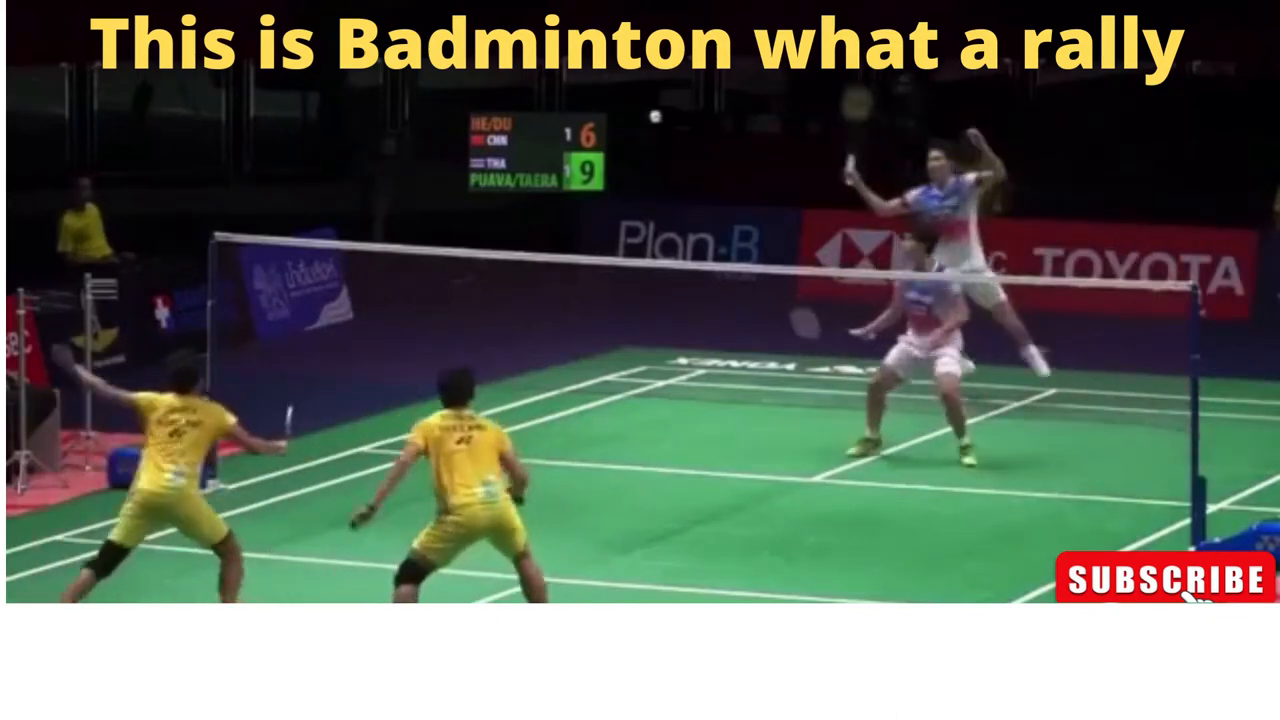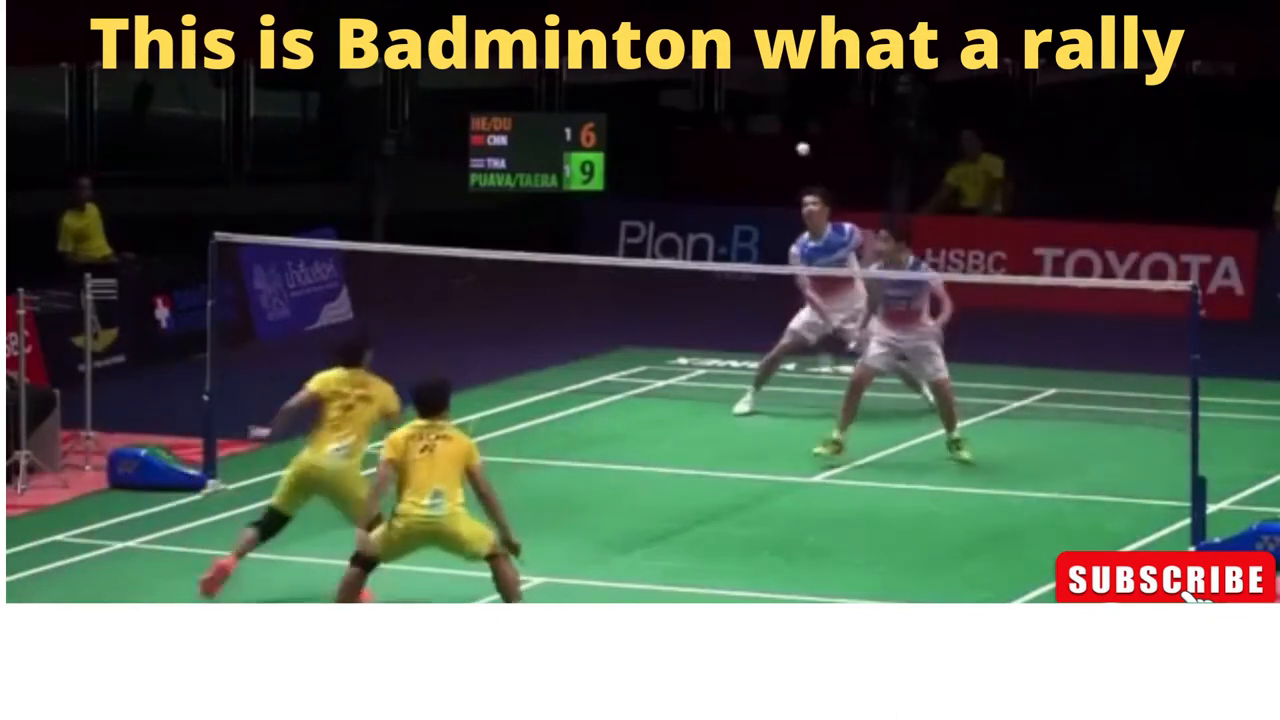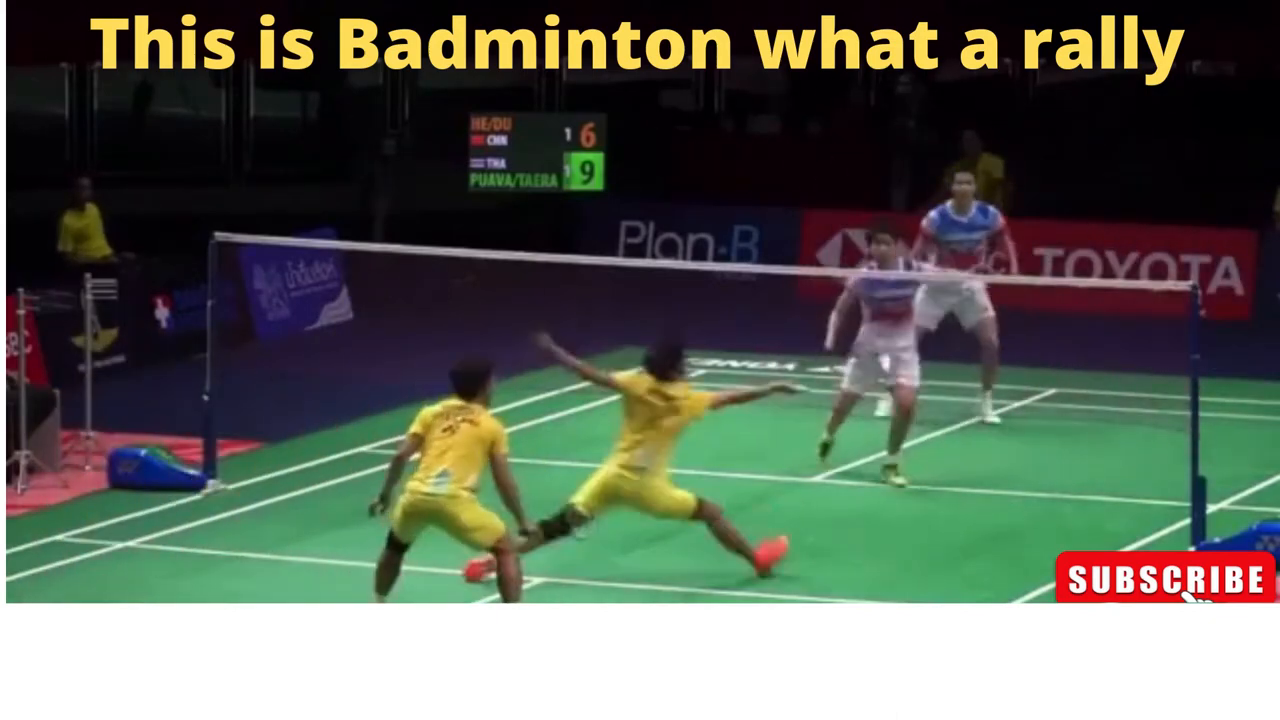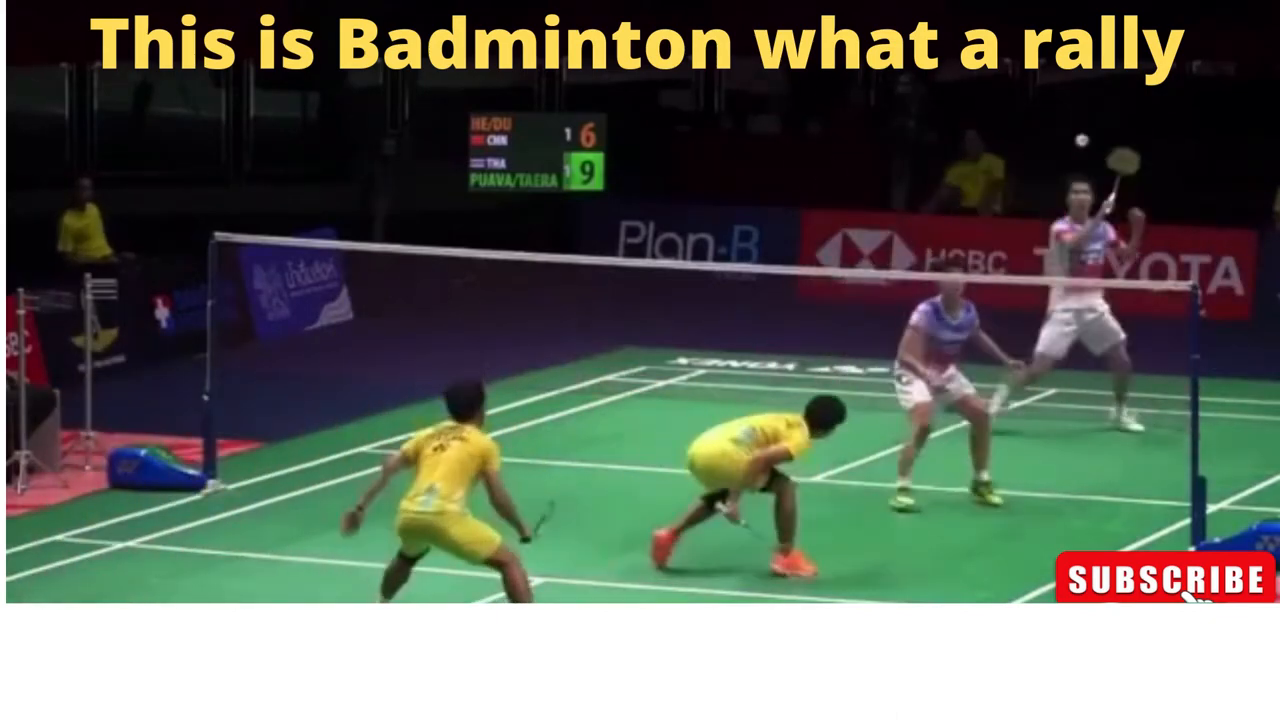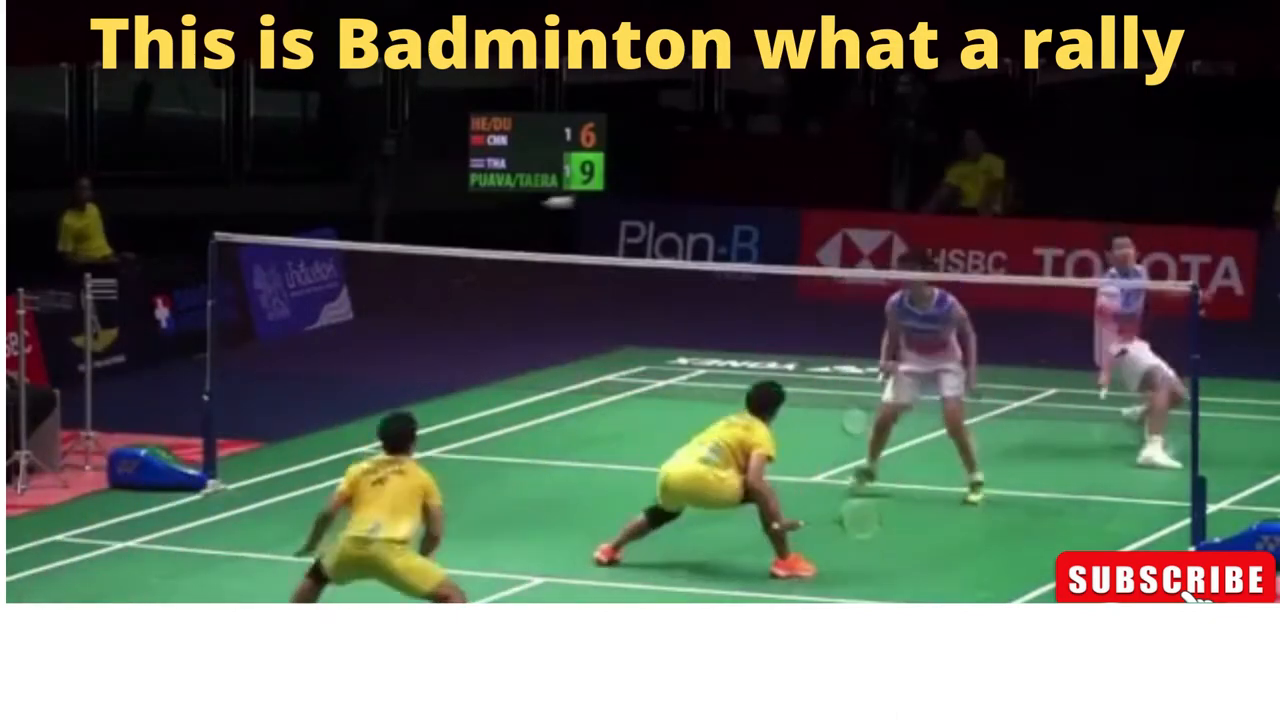
dt=0.5s
person 1, frame 1
left shoulder: (153, 403)
right shoulder: (213, 413)
left elbow: (108, 392)
right elbow: (252, 445)
left wrist: (74, 368)
right wrist: (275, 447)
left hip: (145, 493)
right hip: (181, 495)
left knee: (106, 559)
right knee: (230, 552)
person 1, frame 2
left shoulder: (325, 379)
right shoulder: (383, 390)
left elbow: (291, 407)
left wrist: (270, 431)
left hip: (310, 462)
right hip: (343, 468)
left knee: (269, 523)
right knee: (373, 524)
left ankle: (230, 561)
person 1, frame 3
left shoulder: (637, 383)
right shoulder: (690, 399)
left elbow: (590, 372)
right elbow: (732, 397)
left wrist: (553, 348)
right wrist: (773, 387)
left hip: (613, 475)
right hip: (645, 485)
left knee: (557, 525)
right knee: (710, 511)
left ankle: (495, 559)
right ankle: (757, 558)
person 1, frame 4
left shoulder: (788, 420)
right shoulder: (798, 439)
right elbow: (757, 460)
right wrist: (734, 501)
left hip: (701, 448)
right hip: (721, 456)
left knee: (721, 495)
right knee: (785, 489)
left ankle: (669, 534)
right ankle: (787, 559)
person 1, frame 5
left shoulder: (730, 421)
right shoulder: (761, 436)
right elbow: (753, 482)
right wrist: (777, 519)
left hip: (670, 472)
right hip: (696, 478)
left knee: (664, 512)
right knee: (764, 493)
left ankle: (611, 549)
right ankle: (785, 561)
person 2, frame 1
left shoulder: (944, 277)
left elbow: (963, 313)
right elbow: (894, 312)
left wrist: (940, 334)
right wrist: (868, 329)
left hip: (944, 344)
right hip: (913, 341)
left knee: (949, 391)
right knee: (876, 386)
left ankle: (965, 445)
right ankle: (872, 438)
person 2, frame 2
left shoulder: (922, 271)
right shoulder: (876, 272)
left elbow: (946, 304)
left wrist: (938, 323)
left hip: (920, 337)
right hip: (887, 336)
left knee: (943, 389)
right knee: (856, 382)
left ankle: (954, 441)
right ankle: (837, 440)
person 2, frame 3
left shoulder: (914, 270)
right shoulder: (861, 278)
right elbow: (839, 311)
right wrist: (831, 337)
left hip: (903, 348)
right hip: (868, 348)
left knee: (906, 405)
right knee: (845, 402)
left ankle: (891, 463)
right ankle: (827, 439)
person 2, frame 4
left shoulder: (968, 310)
right shoulder: (926, 313)
left elbow: (980, 337)
right elbow: (904, 354)
left wrist: (1006, 359)
right wrist: (928, 376)
left hip: (945, 373)
right hip: (916, 375)
left knee: (981, 414)
right knee: (922, 424)
left ankle: (981, 481)
right ankle: (903, 488)
person 2, frame 5
left shoulder: (948, 304)
right shoulder: (895, 304)
left elbow: (968, 335)
left wrist: (971, 370)
right wrist: (885, 360)
left hip: (946, 365)
right hip: (909, 365)
left knee: (954, 420)
right knee: (884, 418)
left ankle: (976, 480)
right ankle: (869, 469)
person 3, frame 1
left shoulder: (966, 184)
right shoulder: (921, 195)
left elbow: (999, 174)
right elbow: (884, 209)
left wrist: (982, 146)
right wrist: (859, 183)
left hip: (971, 264)
right hip: (941, 268)
left knee: (1004, 313)
left ankle: (1029, 349)
person 3, frame 2
left shoulder: (848, 232)
right shoulder: (799, 250)
right elbow: (806, 289)
right wrist: (824, 312)
left hip: (854, 305)
right hip: (820, 310)
right knee: (782, 350)
left ankle: (922, 391)
right ankle: (752, 396)
person 3, frame 3
left shoulder: (989, 215)
right shoulder: (936, 218)
left elbow: (1005, 242)
right elbow: (918, 254)
left wrist: (1013, 268)
left hip: (971, 285)
right hip: (939, 285)
left knee: (991, 343)
left ankle: (986, 401)
person 3, frame 4
left shoulder: (1103, 227)
right shoulder: (1061, 228)
left elbow: (1128, 257)
right elbow: (1075, 242)
left wrist: (1138, 228)
right wrist: (1098, 217)
left hip: (1095, 306)
right hip: (1063, 309)
left knee: (1123, 363)
right knee: (1040, 368)
left ankle: (1121, 412)
right ankle: (1003, 395)
person 3, frame 5
left shoulder: (1139, 273)
right shoulder: (1111, 287)
right elbow: (1105, 330)
right wrist: (1106, 370)
left hip: (1133, 345)
right hip: (1118, 350)
left knee: (1178, 394)
right knee: (1160, 384)
left ankle: (1141, 413)
right ankle: (1152, 448)
person 4, frame 1
left shoulder: (429, 426)
right shoulder: (492, 428)
left elbow: (402, 465)
right elbow: (521, 476)
left wrist: (372, 506)
right wrist: (516, 494)
left hip: (459, 514)
right hip: (499, 508)
left knee: (409, 575)
right knee: (523, 558)
person 4, frame 2
left shoulder: (398, 438)
right shoulder: (463, 442)
left elbow: (380, 482)
right elbow: (485, 493)
left wrist: (363, 529)
right wrist: (507, 535)
left hip: (408, 521)
right hip: (451, 520)
left knee: (362, 561)
right knee: (499, 554)
person 4, frame 3
left shoulder: (430, 413)
right shoulder: (492, 427)
left elbow: (400, 456)
right elbow: (504, 482)
left wrist: (384, 494)
right wrist: (522, 521)
left hip: (416, 496)
right hip: (454, 501)
left knee: (395, 547)
right knee: (506, 550)
person 4, frame 4
left shoulder: (425, 437)
right shoulder: (484, 445)
left elbow: (388, 468)
right elbow: (498, 499)
left wrist: (361, 507)
right wrist: (521, 528)
left hip: (408, 516)
right hip: (446, 518)
left knee: (409, 555)
right knee: (509, 563)
person 4, frame 5
left shoulder: (359, 470)
right shoulder: (422, 478)
left elbow: (327, 513)
right elbow: (435, 533)
left wrist: (310, 545)
right wrist: (420, 559)
left hip: (352, 549)
right hip: (389, 552)
left knee: (318, 574)
right knee: (453, 597)
